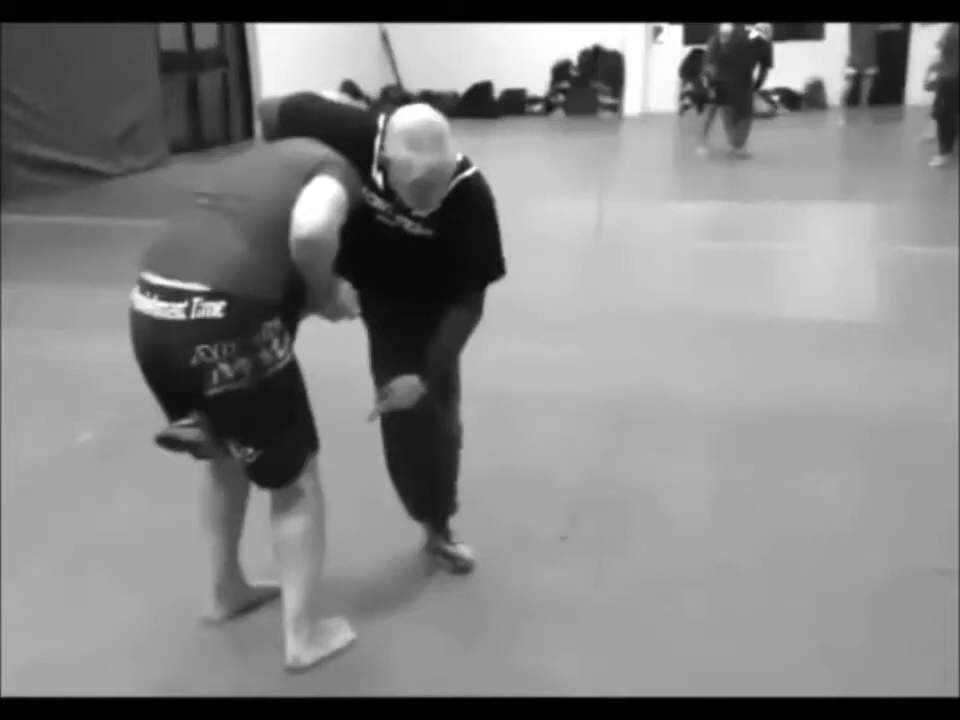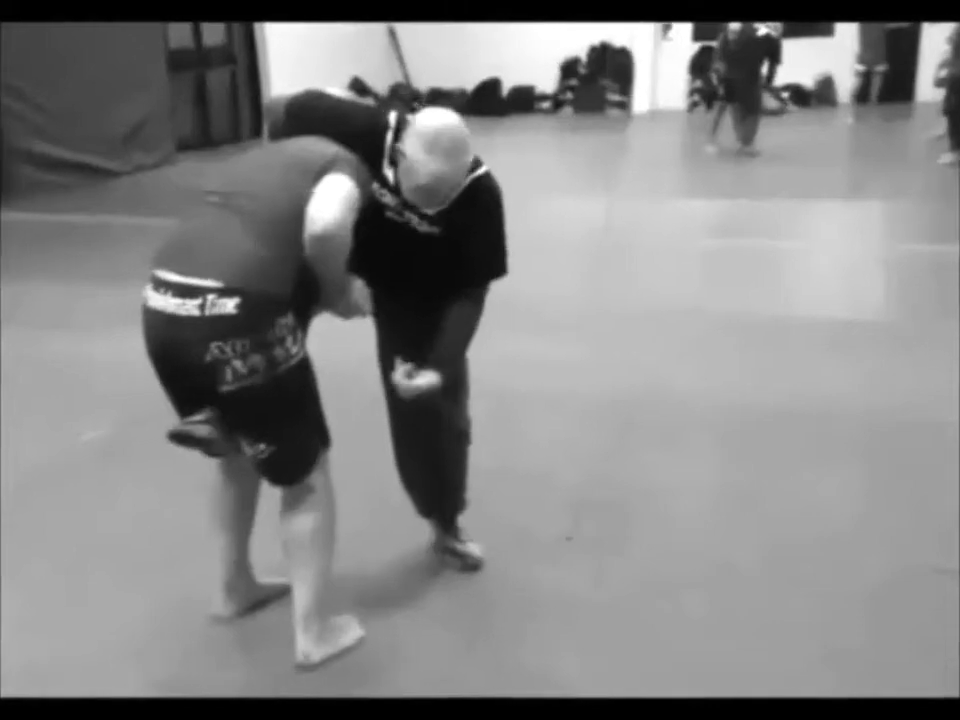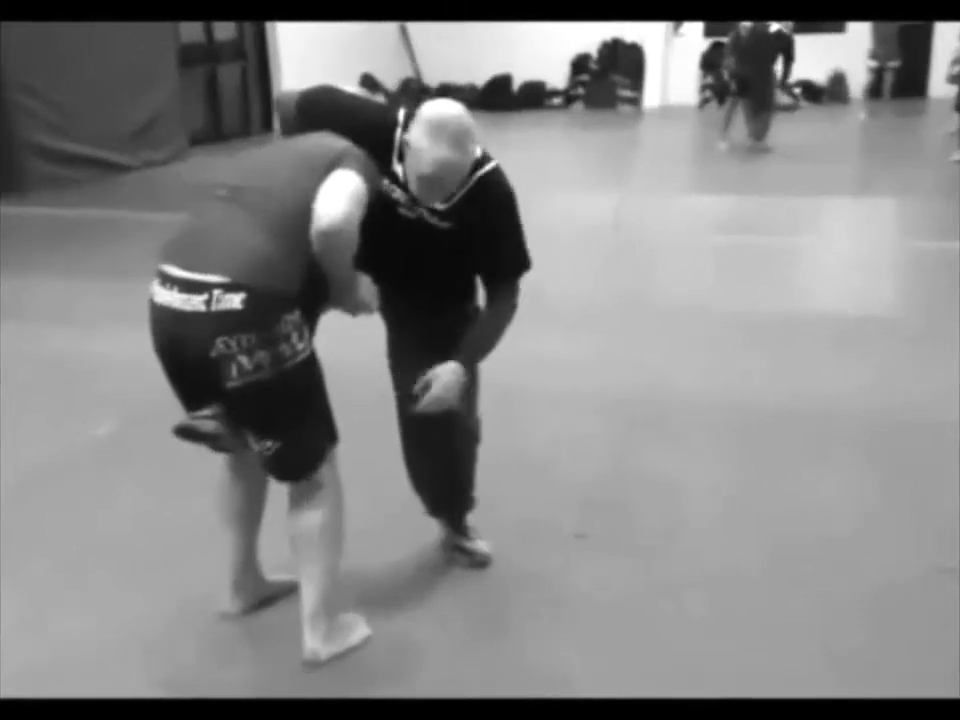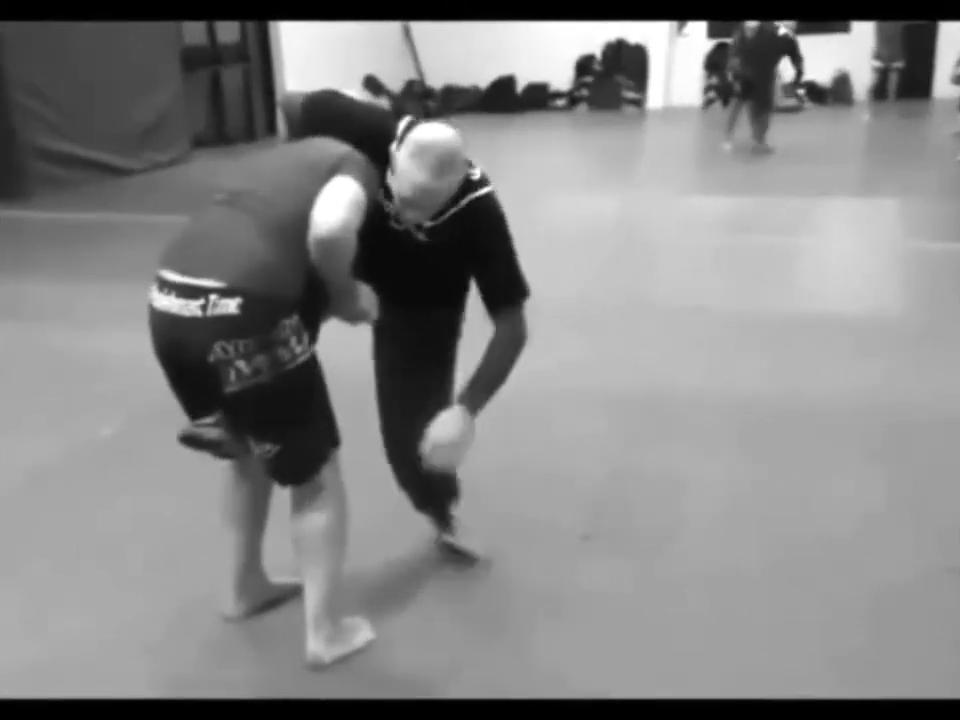
dt=0.5s
person 1, frame 1
left shoulder: (248, 159)
right shoulder: (331, 166)
right elbow: (309, 231)
left wrist: (305, 292)
right wrist: (325, 292)
left hip: (150, 307)
right hip: (223, 317)
left knee: (226, 453)
right knee: (294, 475)
left ankle: (225, 590)
right ankle: (304, 634)
person 1, frame 2
left shoulder: (257, 157)
right shoulder: (342, 164)
right elbow: (324, 228)
left wrist: (318, 289)
right wrist: (337, 290)
left hip: (163, 305)
right hip: (235, 313)
left knee: (237, 451)
right knee: (305, 472)
left ankle: (234, 587)
right ankle: (313, 632)
person 1, frame 3
left shoulder: (270, 153)
right shoulder: (352, 160)
right elbow: (331, 223)
left wrist: (327, 286)
right wrist: (345, 286)
left hip: (170, 298)
right hip: (242, 309)
left knee: (245, 447)
right knee: (313, 469)
left ankle: (242, 583)
right ankle: (321, 629)
person 1, frame 4
left shoulder: (285, 156)
right shoulder: (354, 167)
right elbow: (328, 231)
left wrist: (329, 293)
right wrist: (346, 293)
left hip: (168, 302)
right hip: (239, 313)
left knee: (250, 451)
right knee: (316, 473)
left ankle: (245, 587)
right ankle: (325, 633)
person 2, frame 1
left shoulder: (470, 196)
right shoulder: (350, 135)
left elbow: (469, 300)
right elbow: (276, 112)
left wrist: (424, 376)
left hip: (416, 301)
right hip: (338, 264)
left knee: (427, 410)
left ankle: (437, 527)
person 2, frame 2
left shoulder: (480, 195)
right shoulder: (362, 132)
left elbow: (470, 295)
right elbow: (285, 110)
left wrist: (440, 367)
left hip: (422, 296)
right hip: (343, 258)
left knee: (433, 405)
left ankle: (445, 525)
person 2, frame 3
left shoulder: (489, 191)
right shoulder: (372, 128)
left elbow: (503, 294)
right elbow: (295, 105)
left wrist: (462, 364)
left hip: (435, 298)
right hip: (353, 258)
left knee: (443, 408)
left ankle: (454, 522)
person 2, frame 4
left shoulder: (478, 214)
right shoulder: (371, 136)
left elbow: (511, 327)
right elbow: (301, 106)
left wrist: (465, 412)
left hip: (421, 305)
right hip: (349, 262)
left knee: (415, 418)
left ankle: (441, 513)
